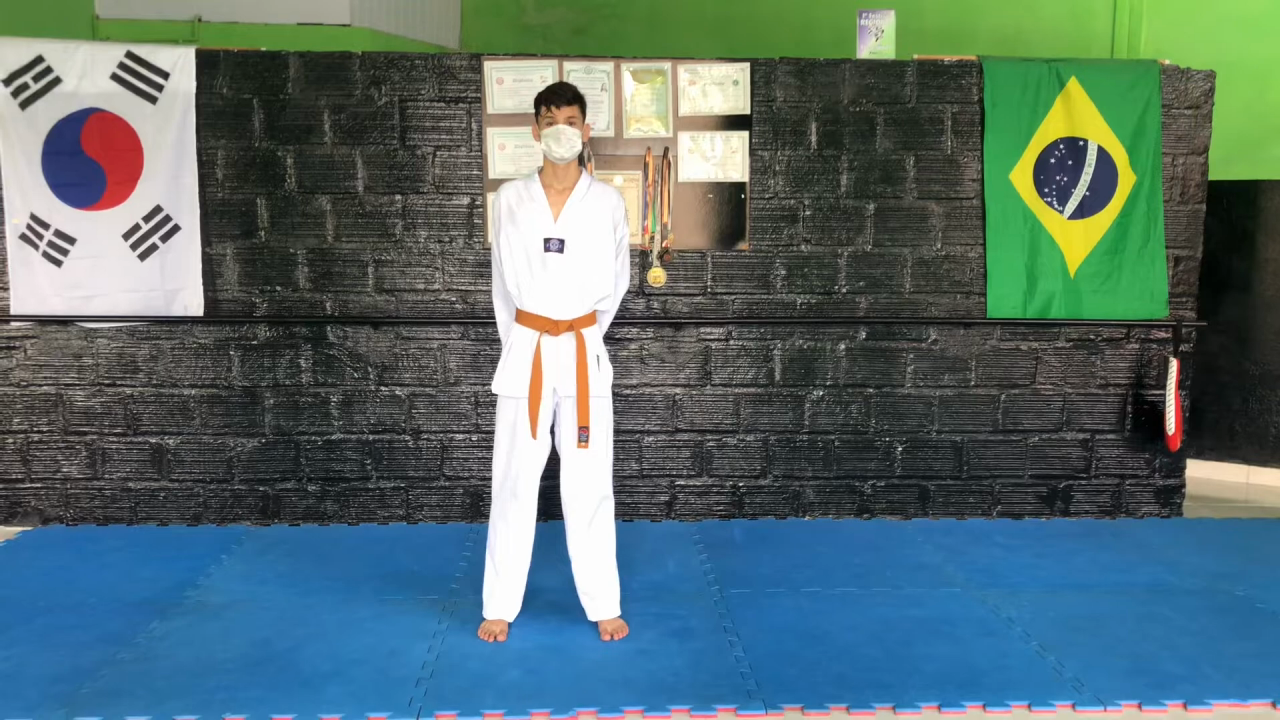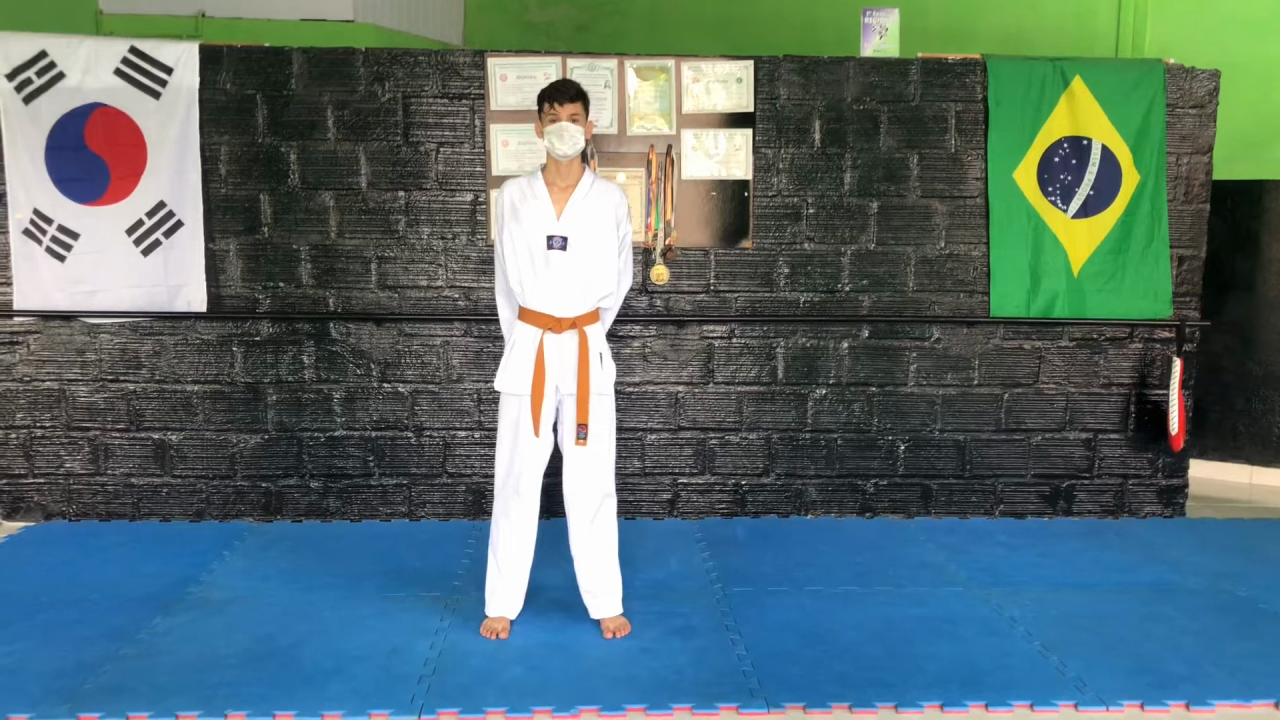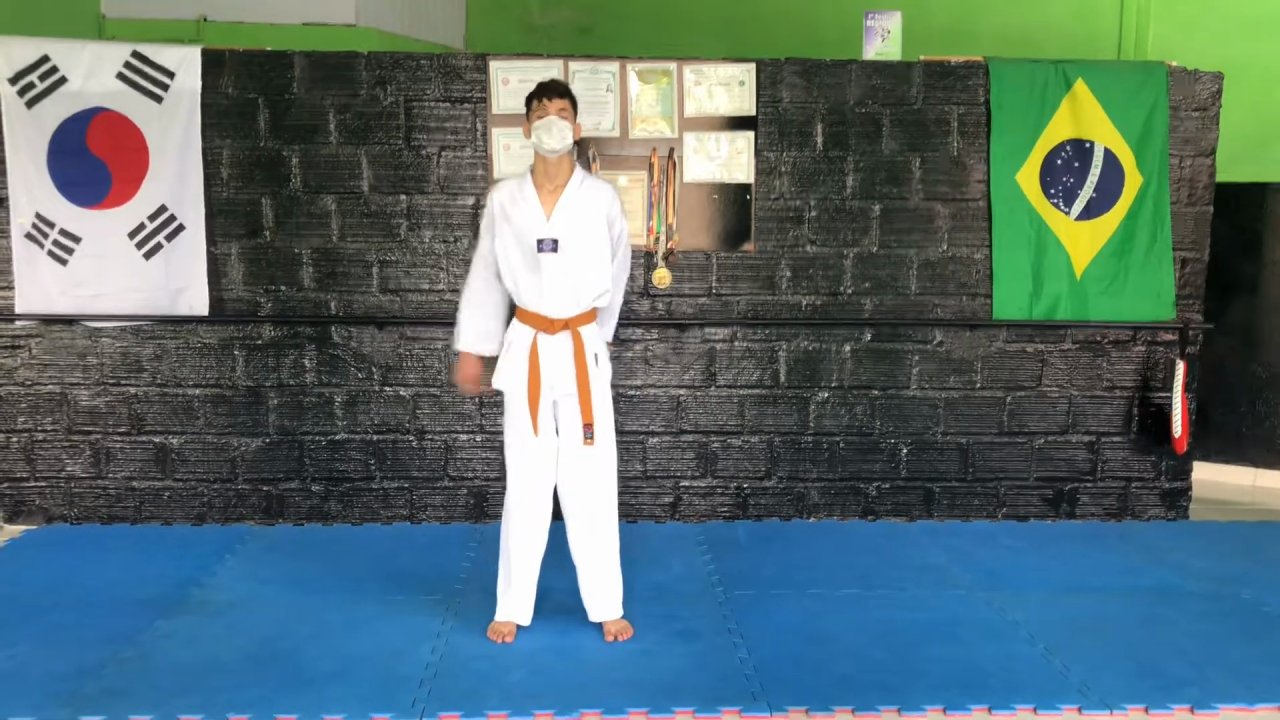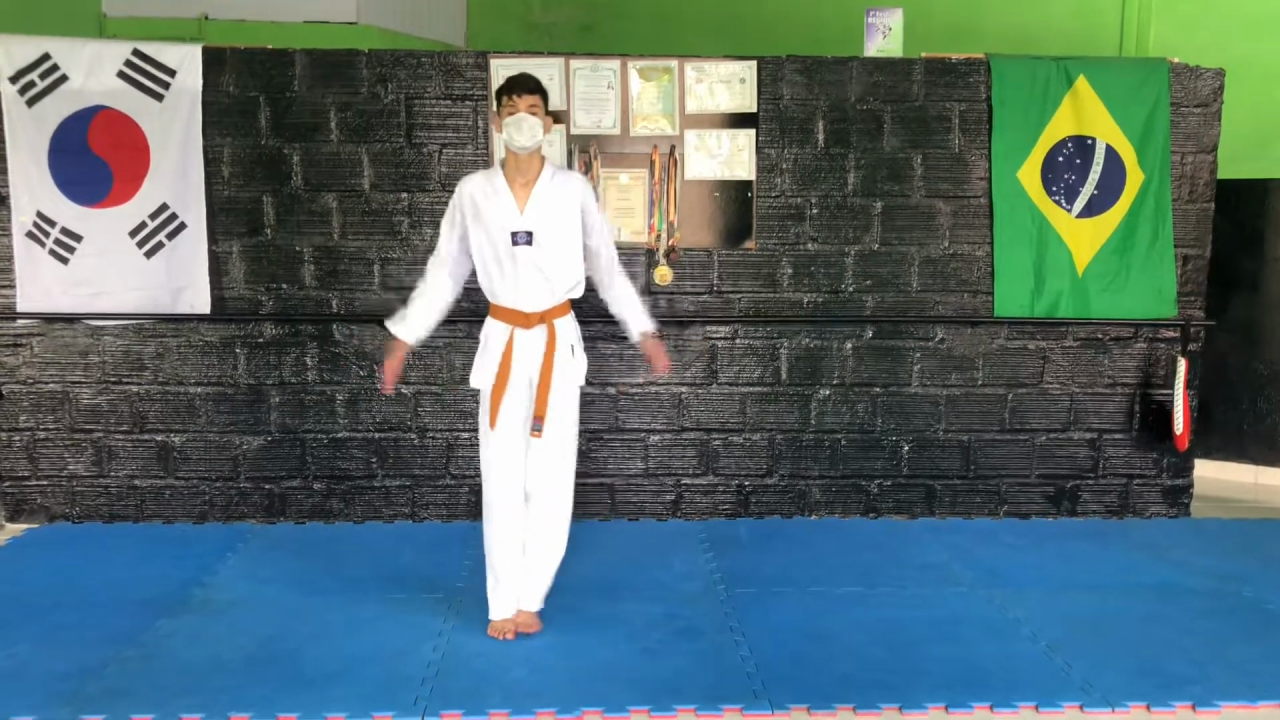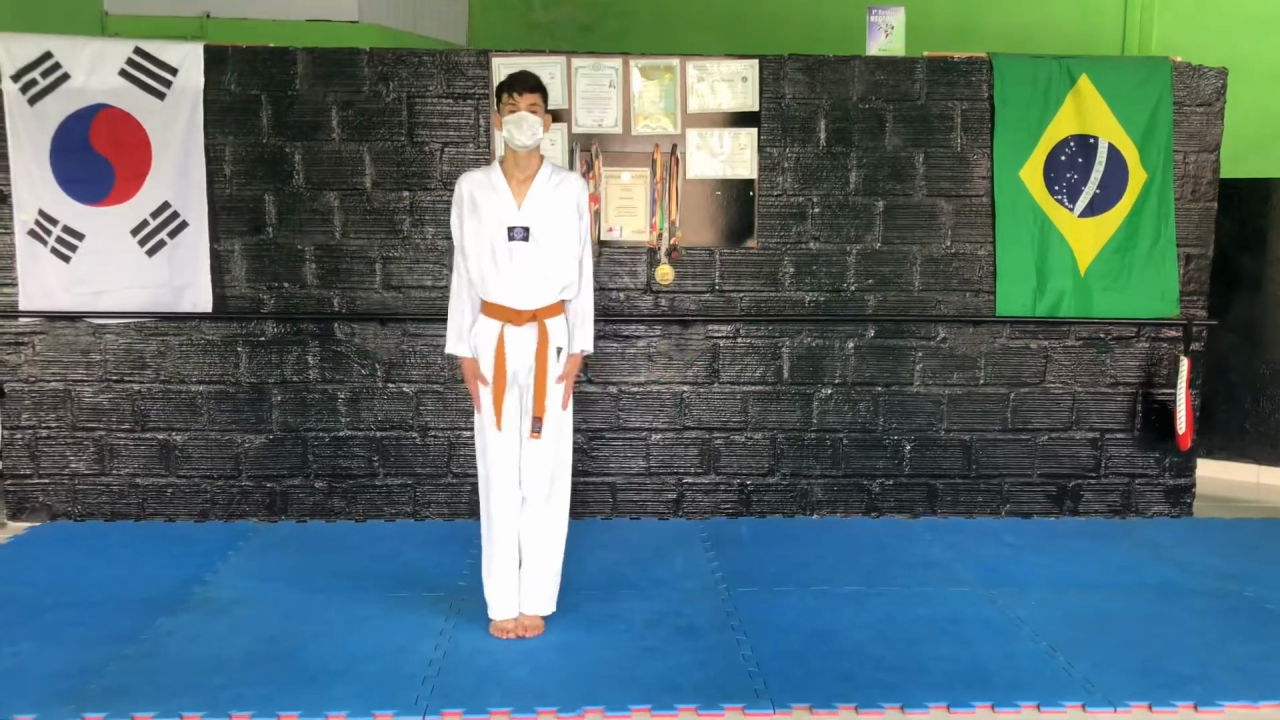
dt=0.4s
person 1, frame 1
left shoulder: (607, 201)
right shoulder: (511, 198)
left elbow: (617, 281)
right elbow: (503, 282)
left wrist: (580, 336)
right wrist: (523, 341)
left hip: (584, 352)
right hip: (527, 351)
left knee: (589, 482)
right knee: (514, 481)
left ankle: (603, 604)
right ankle: (501, 605)
person 1, frame 2
left shoulder: (610, 199)
right shoulder: (513, 196)
left elbow: (619, 279)
right elbow: (506, 281)
left wrist: (582, 334)
right wrist: (525, 340)
left hip: (586, 349)
right hip: (529, 349)
left knee: (592, 481)
right knee: (516, 480)
left ankle: (605, 602)
right ankle: (502, 603)
person 1, frame 3
left shoulder: (602, 196)
right shoulder: (504, 198)
left elbow: (616, 271)
right elbow: (484, 278)
right wrist: (472, 348)
left hip: (582, 348)
right hip: (527, 348)
left knee: (593, 482)
right knee: (528, 483)
left ankle: (606, 606)
right ankle: (511, 607)
person 1, frame 4
left shoulder: (573, 189)
right shoulder: (472, 192)
left elbow: (604, 261)
right elbow: (445, 267)
left wrist: (641, 329)
right wrist: (404, 337)
left hip: (557, 340)
right hip: (502, 342)
left knee: (550, 478)
right knee: (501, 478)
left ankle: (530, 598)
right ankle: (504, 601)
person 1, frame 5
left shoulder: (570, 188)
right shoulder: (472, 188)
left elbow: (581, 274)
right elbow: (464, 274)
left wrist: (577, 351)
right wrist: (464, 353)
left hip: (549, 339)
right hip: (493, 340)
left knee: (545, 477)
right knee: (498, 478)
left ankle: (535, 601)
right ankle: (502, 603)
